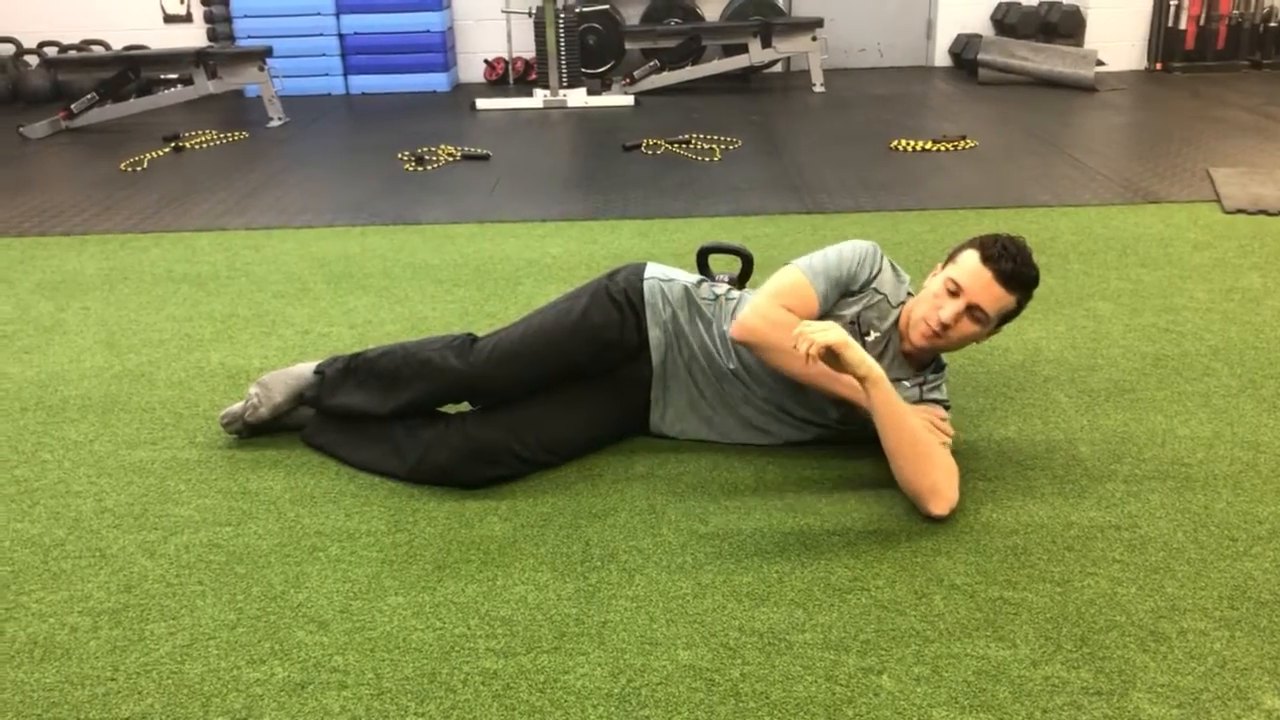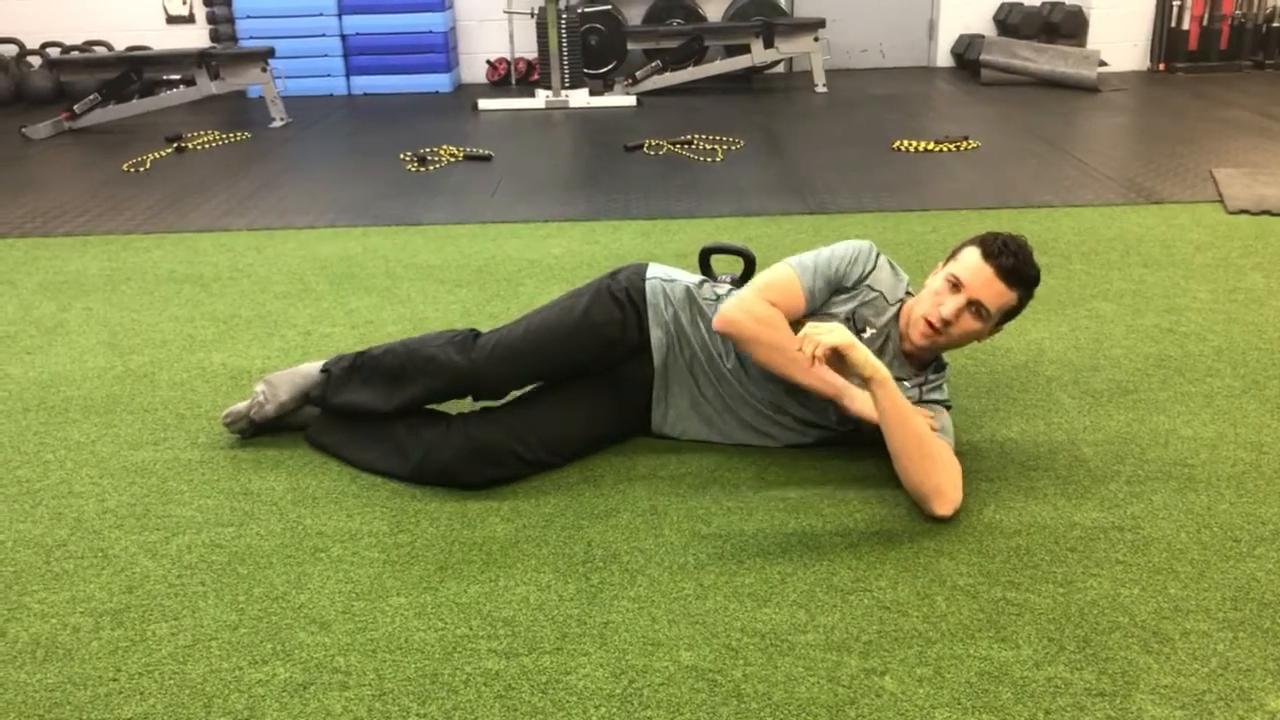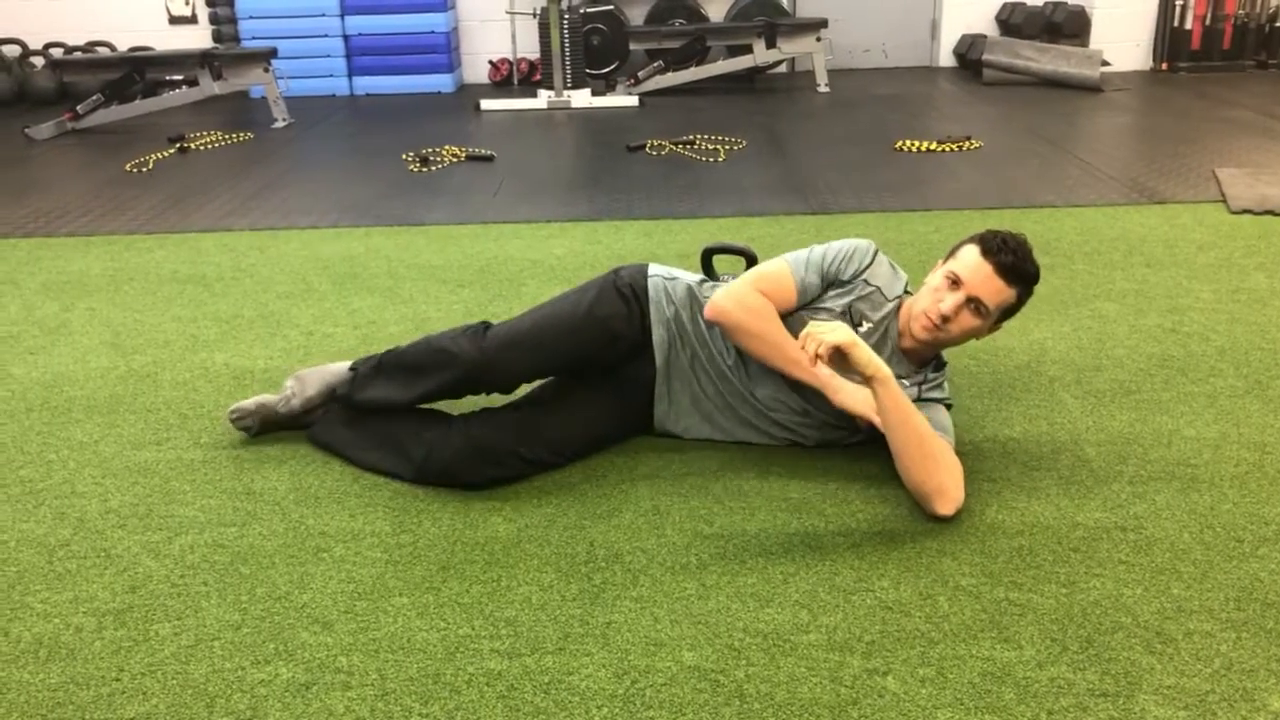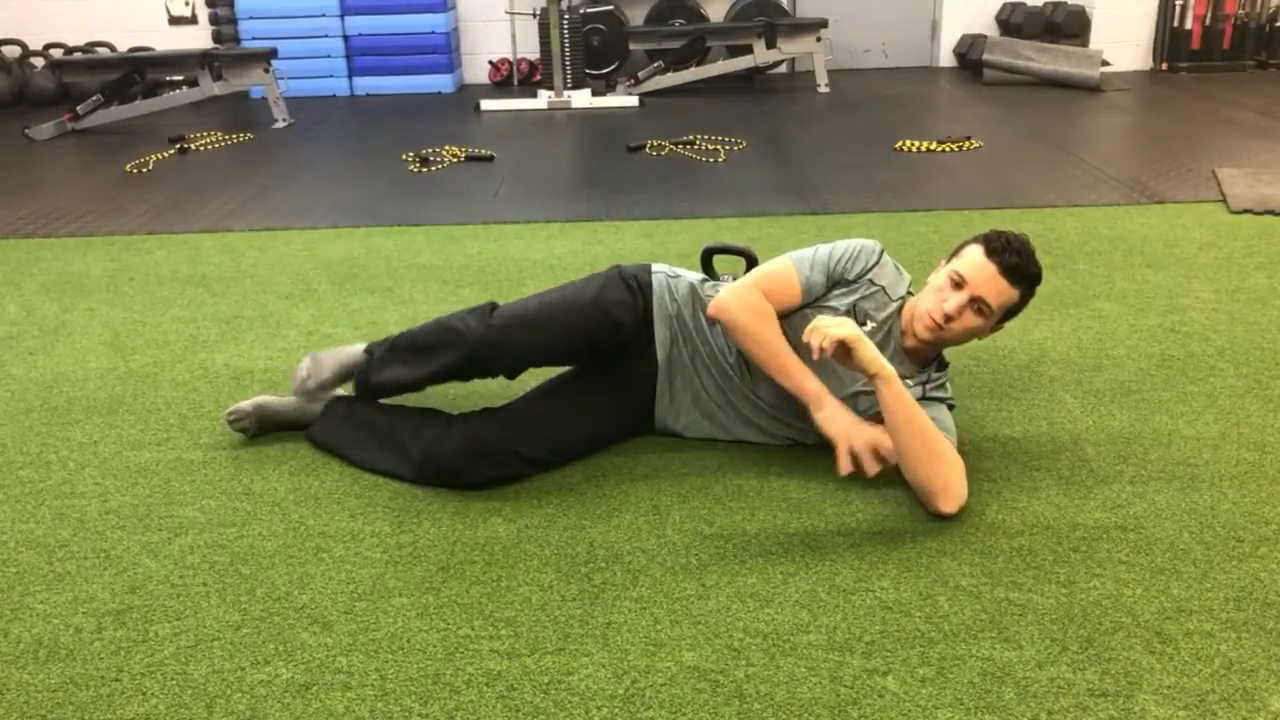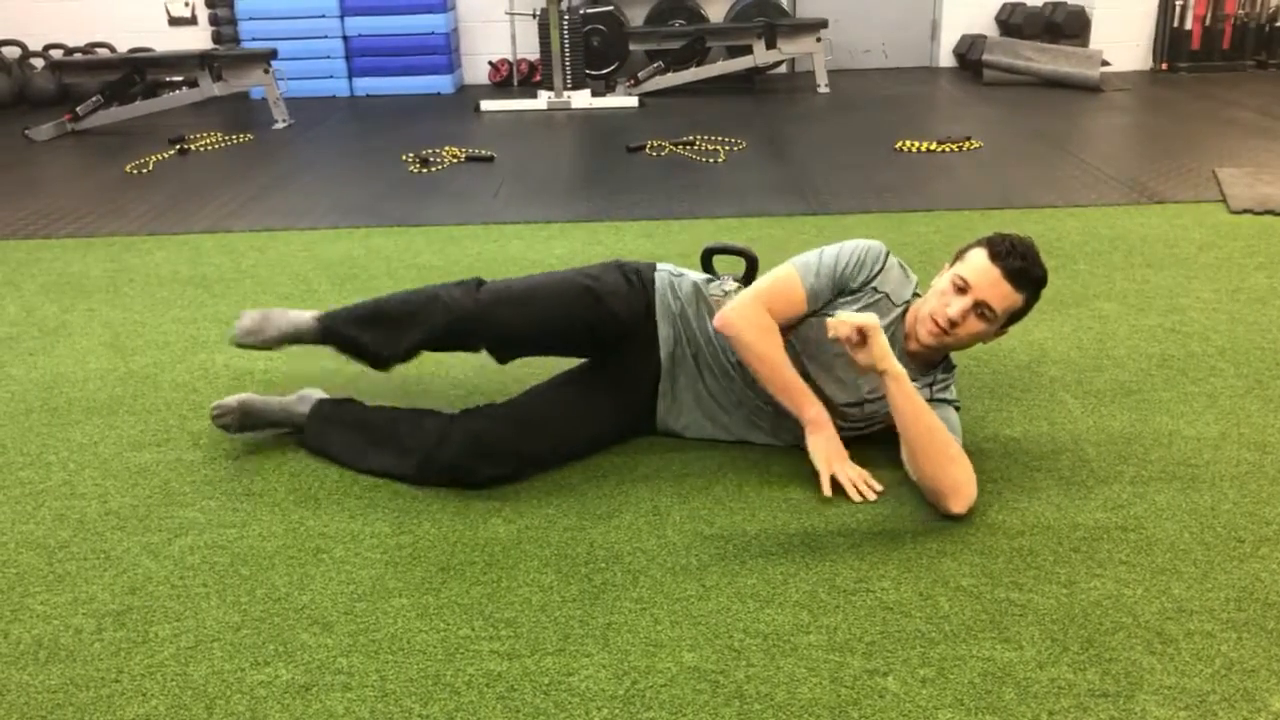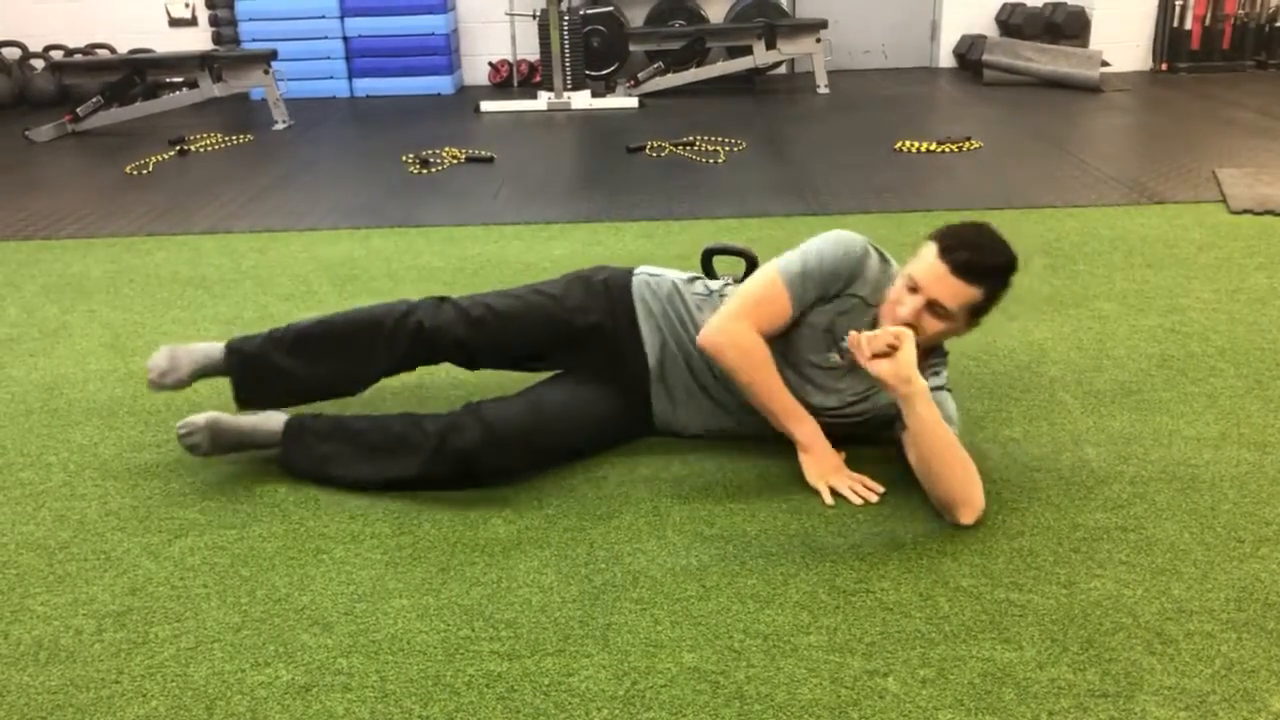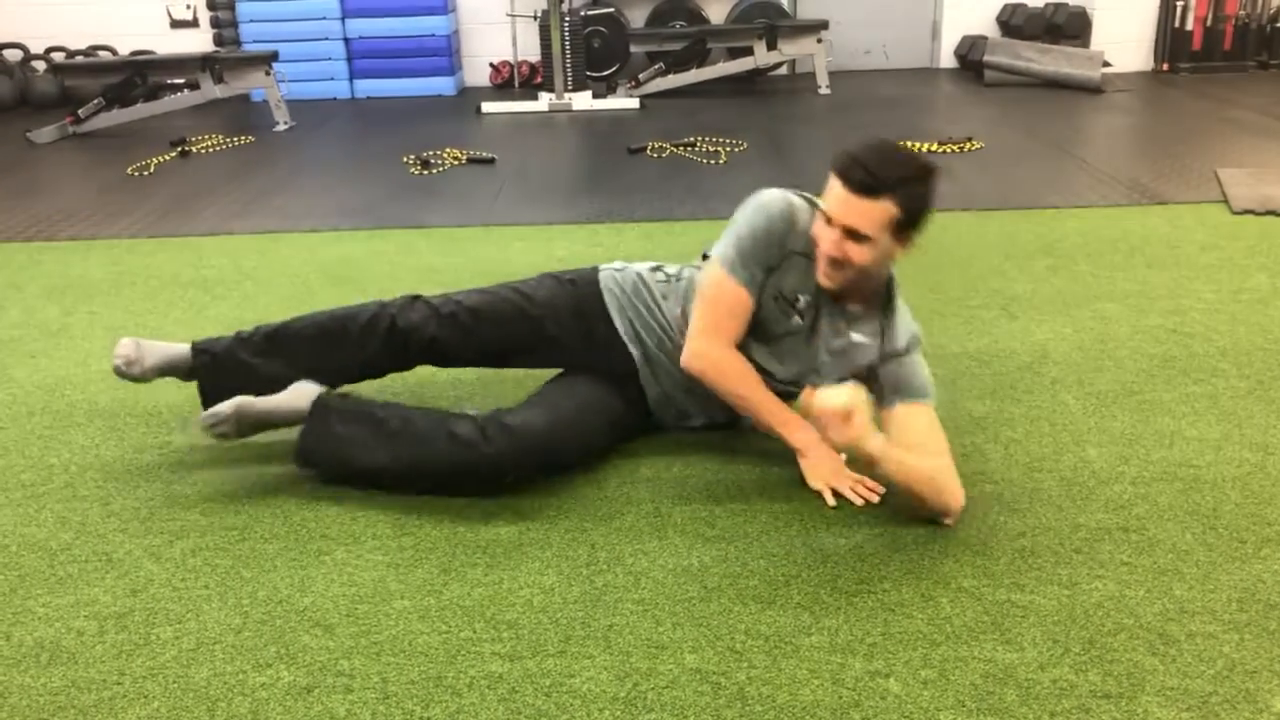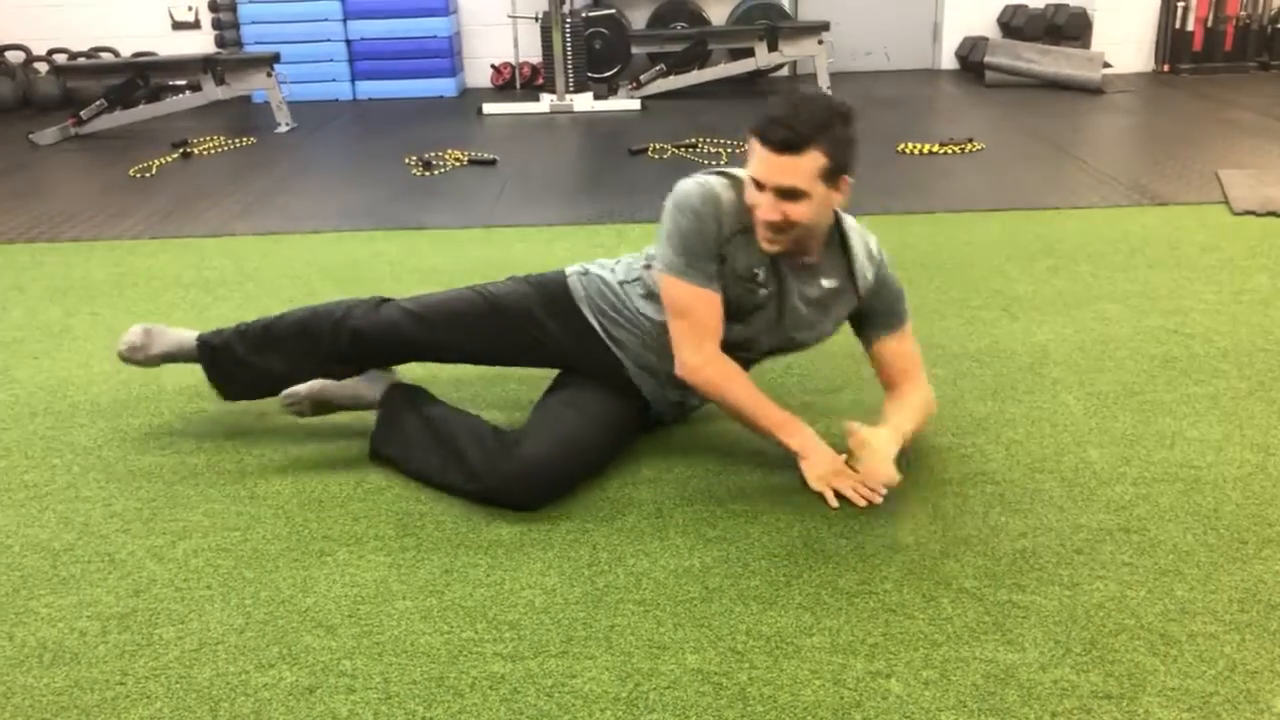
dt=0.2s
person 1, frame 1
left shoulder: (923, 396)
right shoulder: (869, 267)
left elbow: (936, 498)
right elbow: (752, 321)
left wrist: (866, 370)
right wrist: (861, 393)
left hip: (648, 407)
right hip: (651, 315)
left knee: (468, 456)
right knee: (478, 367)
left ankle: (308, 422)
right ankle: (317, 383)
person 1, frame 2
left shoulder: (924, 399)
right shoulder: (865, 266)
left elbow: (941, 499)
right elbow: (740, 315)
left wrist: (870, 372)
right wrist: (843, 391)
left hip: (649, 409)
right hip: (652, 316)
left knee: (470, 456)
right knee: (482, 364)
left ankle: (313, 421)
right ankle: (324, 382)
person 1, frame 3
left shoulder: (924, 399)
right shoulder: (862, 264)
left elbow: (943, 498)
right elbow: (729, 302)
left wrist: (868, 367)
right wrist: (831, 384)
left hip: (651, 406)
right hip: (652, 314)
left knee: (472, 455)
right knee: (494, 358)
left ankle: (320, 417)
right ankle: (351, 381)
person 1, frame 4
left shoulder: (926, 397)
right shoulder: (867, 263)
left elbow: (946, 497)
right elbow: (735, 301)
left wrist: (871, 364)
right wrist: (822, 401)
left hip: (652, 403)
right hip: (651, 312)
left knee: (473, 454)
right knee: (498, 336)
left ankle: (320, 412)
right ankle: (367, 368)
person 1, frame 5
left shoulder: (932, 393)
right shoulder: (872, 264)
left elbow: (954, 497)
right elbow: (739, 315)
left wrist: (891, 370)
right wrist: (815, 425)
left hip: (653, 399)
right hip: (655, 309)
left knee: (477, 448)
right knee: (484, 311)
left ankle: (309, 416)
right ankle: (325, 326)
person 1, frame 6
left shoulder: (924, 384)
right shoulder: (852, 256)
left elbow: (964, 505)
right elbow: (728, 337)
left wrist: (910, 393)
right wrist: (810, 441)
left hip: (646, 402)
right hip: (638, 313)
left knee: (482, 439)
right knee: (443, 327)
left ankle: (286, 436)
right ankle: (235, 359)
person 1, frame 7
left shoulder: (889, 341)
right shoulder: (775, 216)
left elbow: (944, 491)
right elbow: (706, 352)
left wrist: (864, 439)
right wrist: (801, 440)
left hip: (648, 397)
right hip: (612, 311)
left knee: (504, 448)
right knee: (417, 325)
left ankle: (326, 421)
right ankle: (204, 360)
person 1, frame 8
left shoulder: (860, 267)
right shoulder: (702, 203)
left elbow: (913, 383)
right elbow: (699, 359)
left wrist: (881, 447)
right wrist: (803, 443)
left hip: (641, 388)
right hip: (589, 307)
left knee: (526, 476)
right knee: (387, 324)
left ankle: (391, 405)
right ankle: (209, 348)
